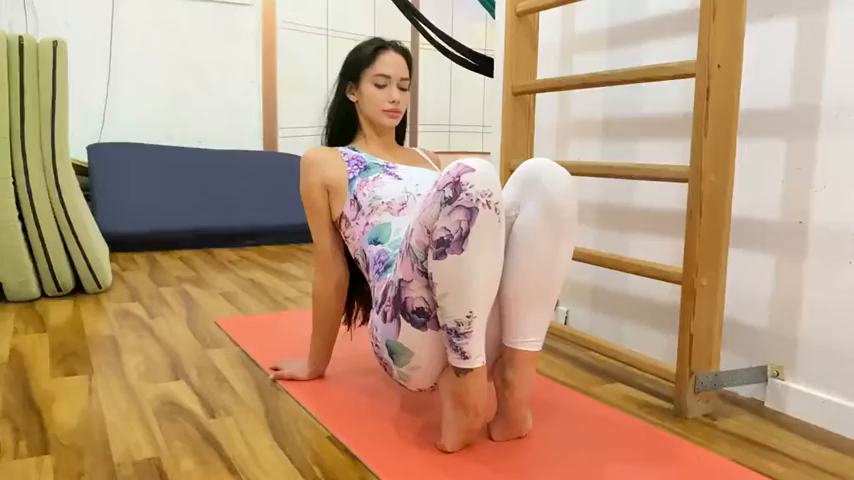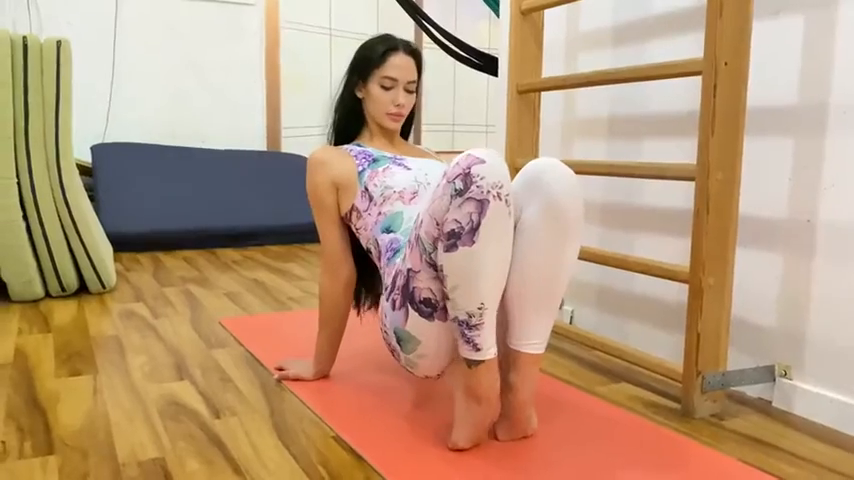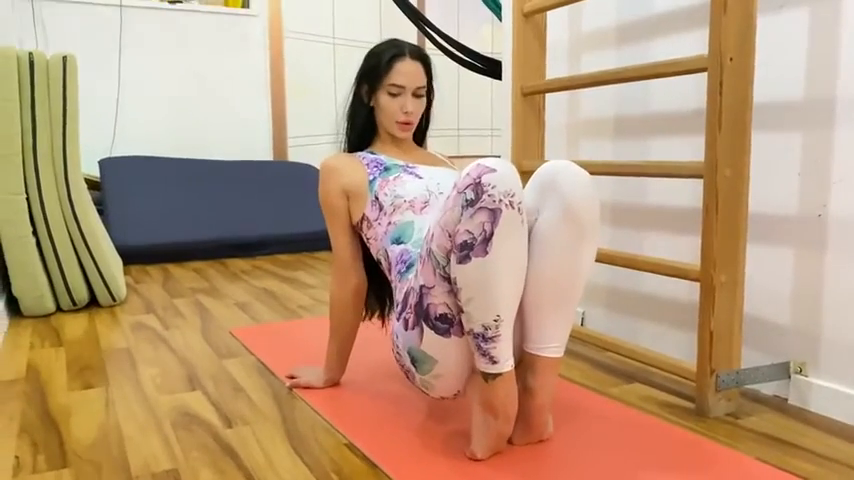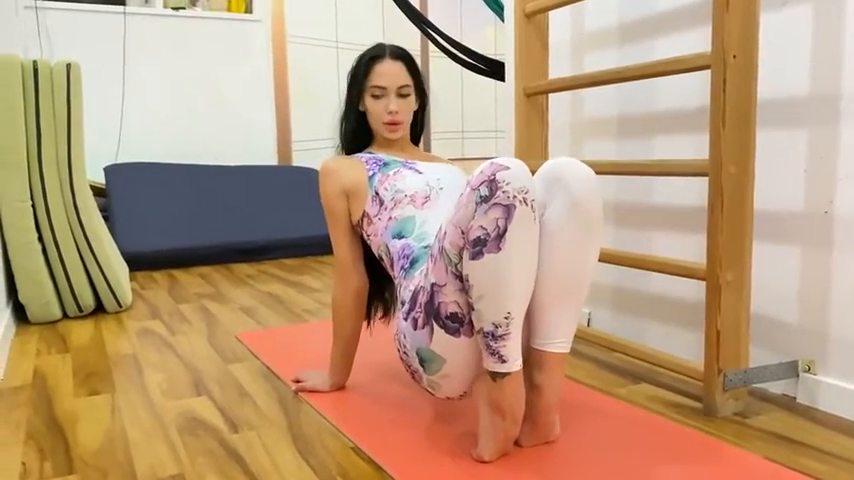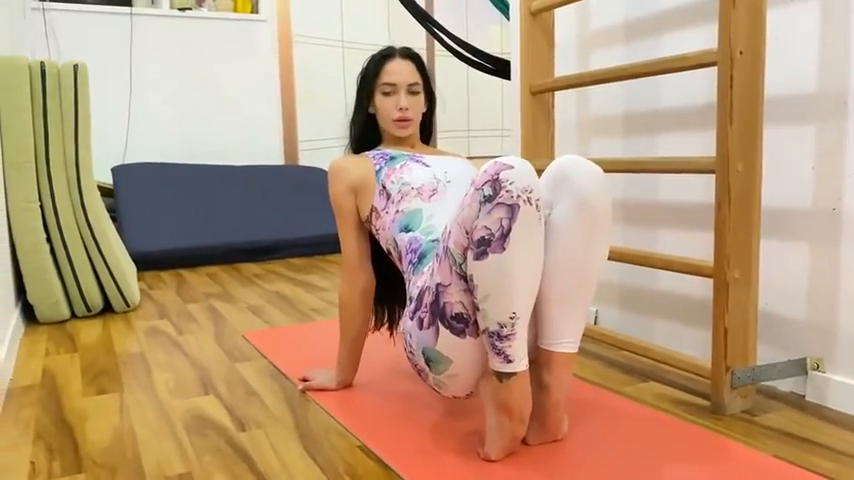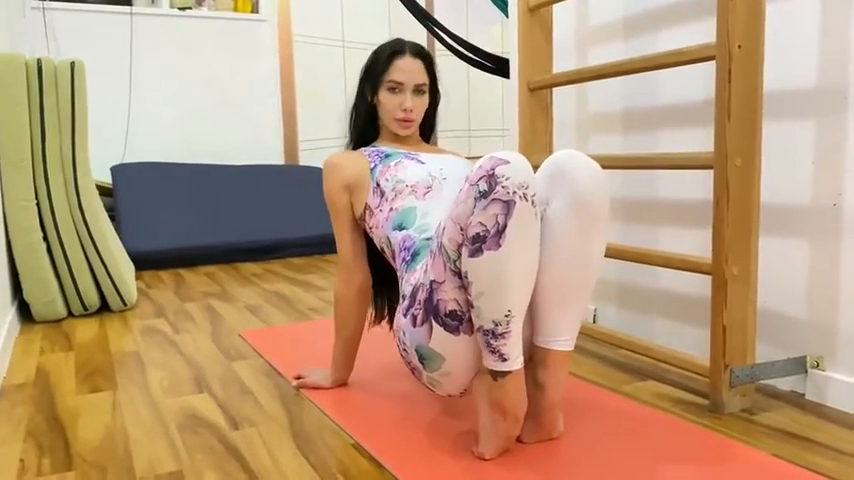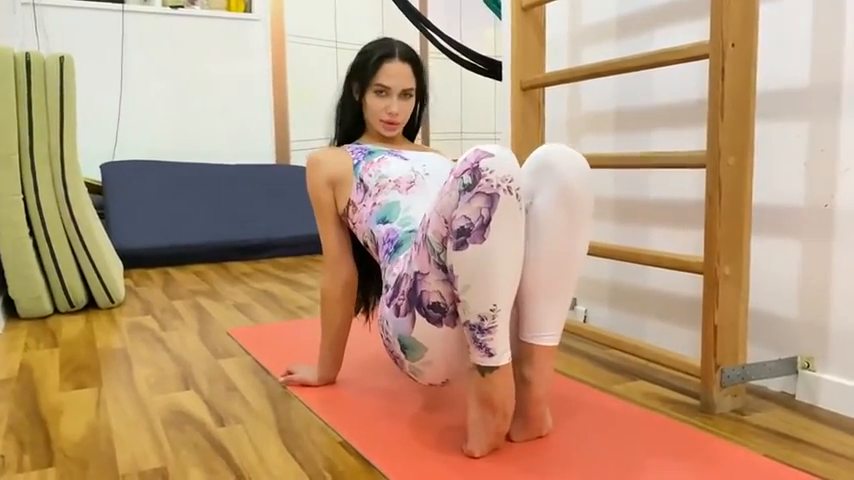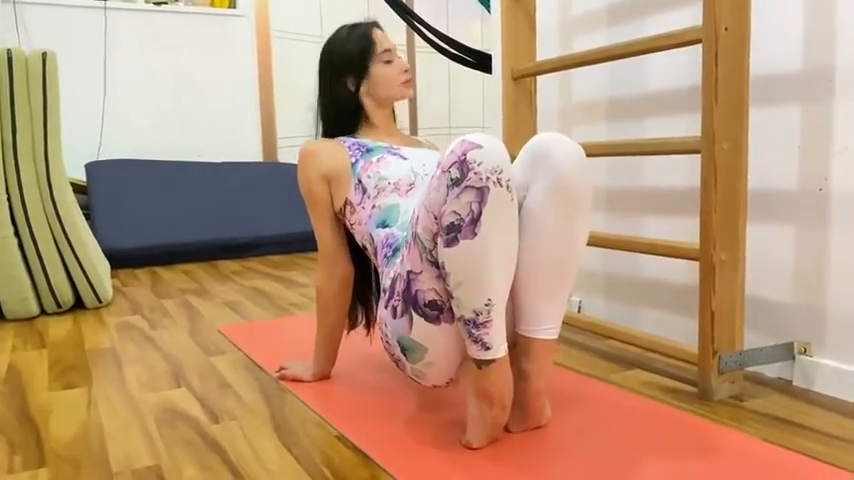
dt=0.7s
person 1, frame 1
left shoulder: (425, 160)
right shoulder: (323, 164)
right elbow: (331, 272)
left hip: (470, 320)
right hip: (412, 339)
left knee: (543, 177)
right knee: (469, 178)
left ankle: (514, 383)
right ankle: (463, 382)
person 1, frame 2
left shoulder: (428, 156)
right shoulder: (330, 164)
right elbow: (339, 271)
left hip: (479, 308)
right hip: (421, 323)
left knee: (548, 176)
right knee: (479, 165)
left ankle: (517, 384)
right ankle: (475, 373)
person 1, frame 3
left shoulder: (443, 164)
right shoulder: (342, 171)
right elbow: (350, 278)
left hip: (494, 320)
right hip: (434, 338)
left knee: (563, 180)
right knee: (489, 179)
left ankle: (535, 391)
right ankle: (493, 388)
person 1, frame 4
left shoulder: (444, 165)
right shoulder: (342, 173)
right elbow: (351, 280)
left hip: (503, 316)
right hip: (439, 333)
left knee: (567, 175)
right knee: (503, 175)
left ankle: (541, 388)
right ankle: (500, 389)
person 1, frame 5
left shoulder: (457, 162)
right shoulder: (352, 171)
right elbow: (359, 278)
left hip: (510, 318)
right hip: (445, 331)
left knee: (574, 174)
right knee: (507, 175)
left ankle: (548, 386)
right ankle: (506, 389)
person 1, frame 6
left shoulder: (455, 161)
right shoulder: (346, 167)
right elbow: (354, 277)
left hip: (507, 317)
right hip: (440, 331)
left knee: (572, 169)
right knee: (503, 170)
left ankle: (544, 384)
right ankle: (502, 388)
person 1, frame 7
left shoulder: (435, 157)
right shoulder: (329, 164)
right elbow: (340, 271)
left hip: (488, 306)
right hip: (421, 317)
left knee: (558, 163)
right knee: (487, 164)
left ankle: (531, 380)
right ankle: (490, 384)
person 1, frame 8
left shoulder: (426, 150)
right shoulder: (324, 157)
right elbow: (336, 268)
left hip: (488, 307)
right hip: (426, 327)
left knee: (553, 151)
right knee: (477, 153)
left ankle: (529, 374)
right ankle: (488, 377)
